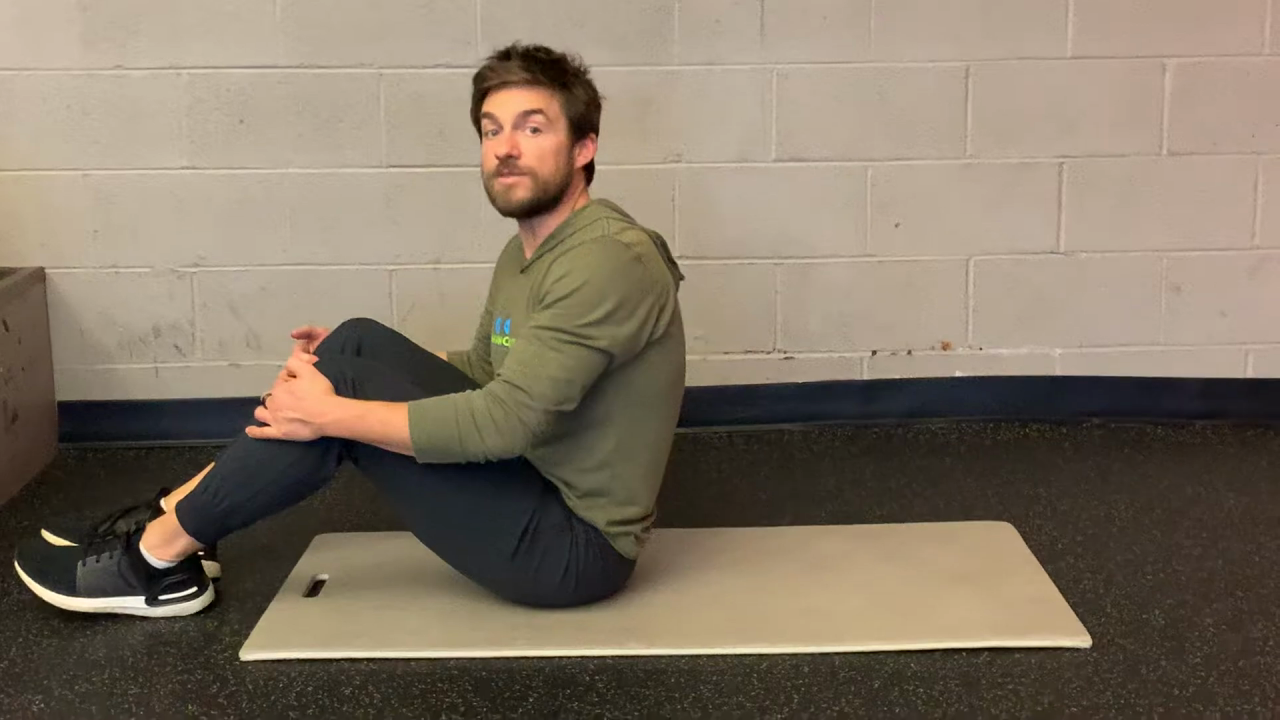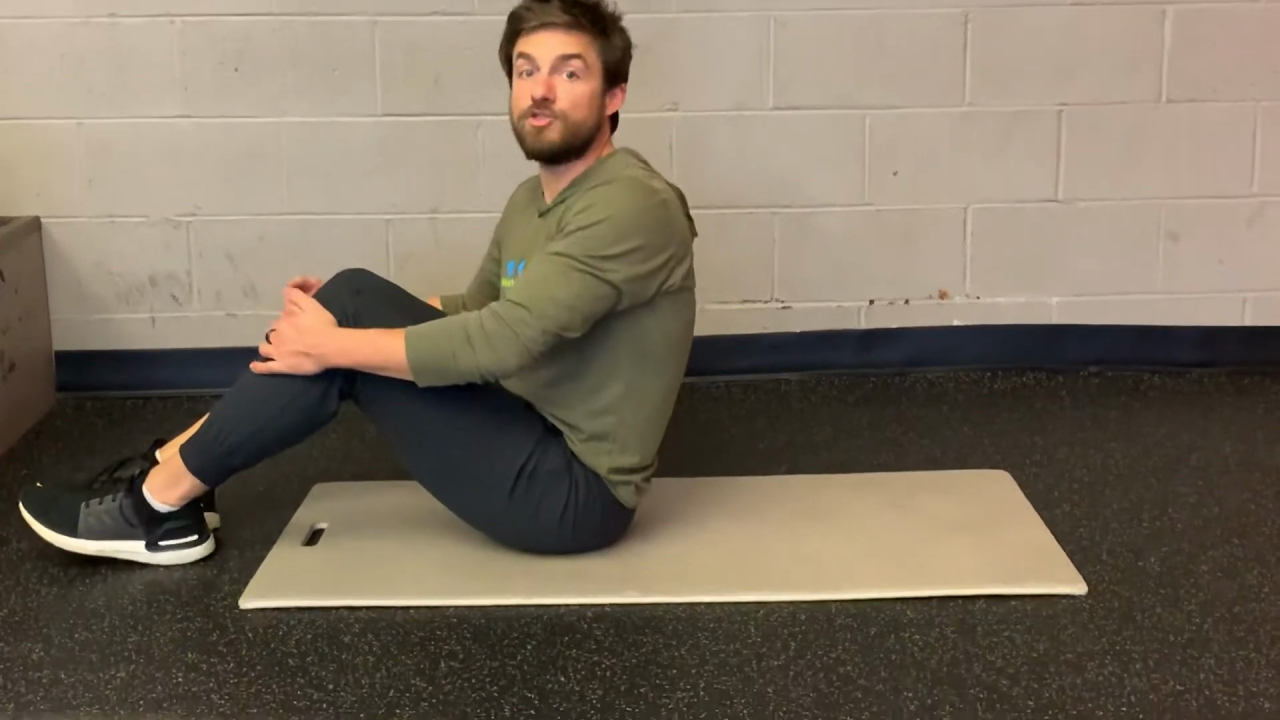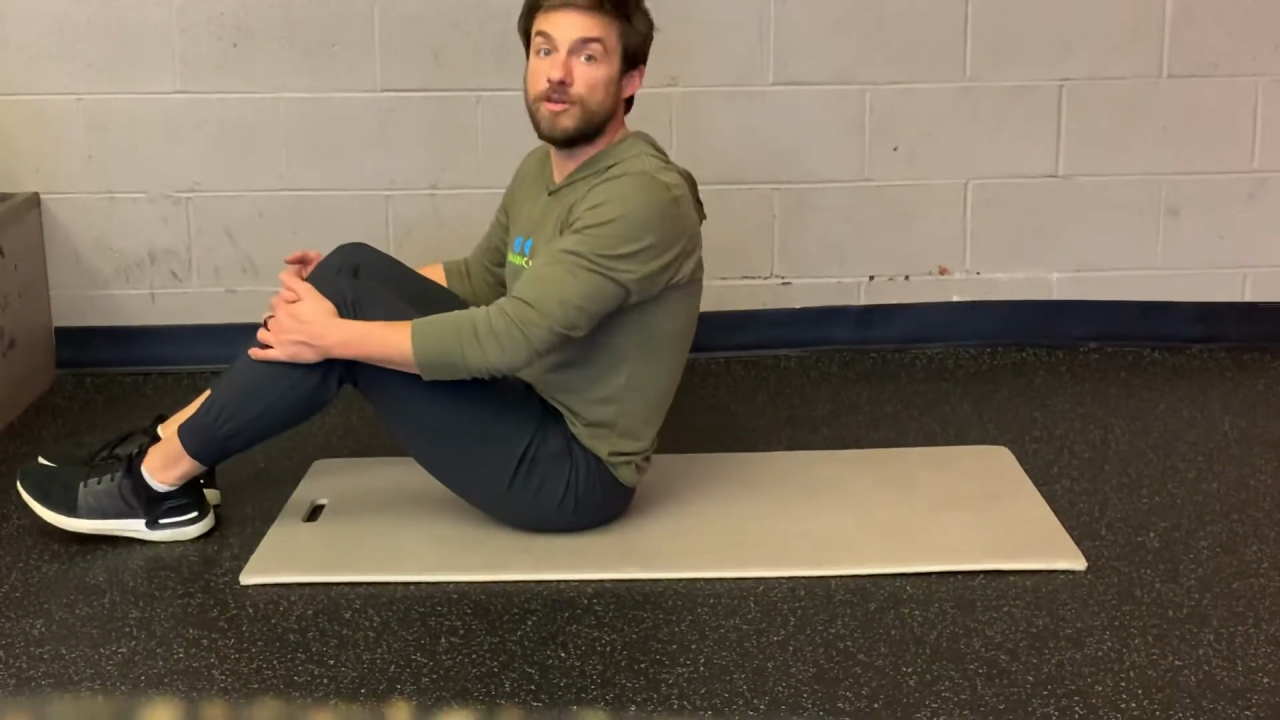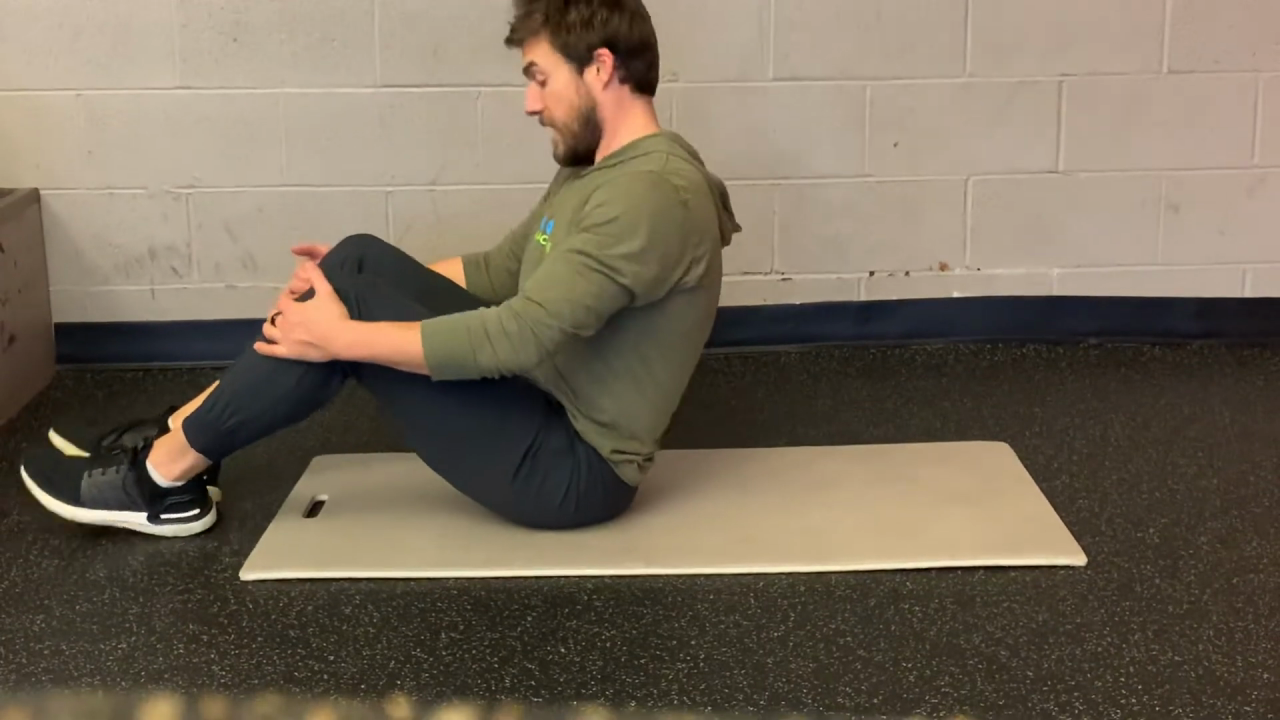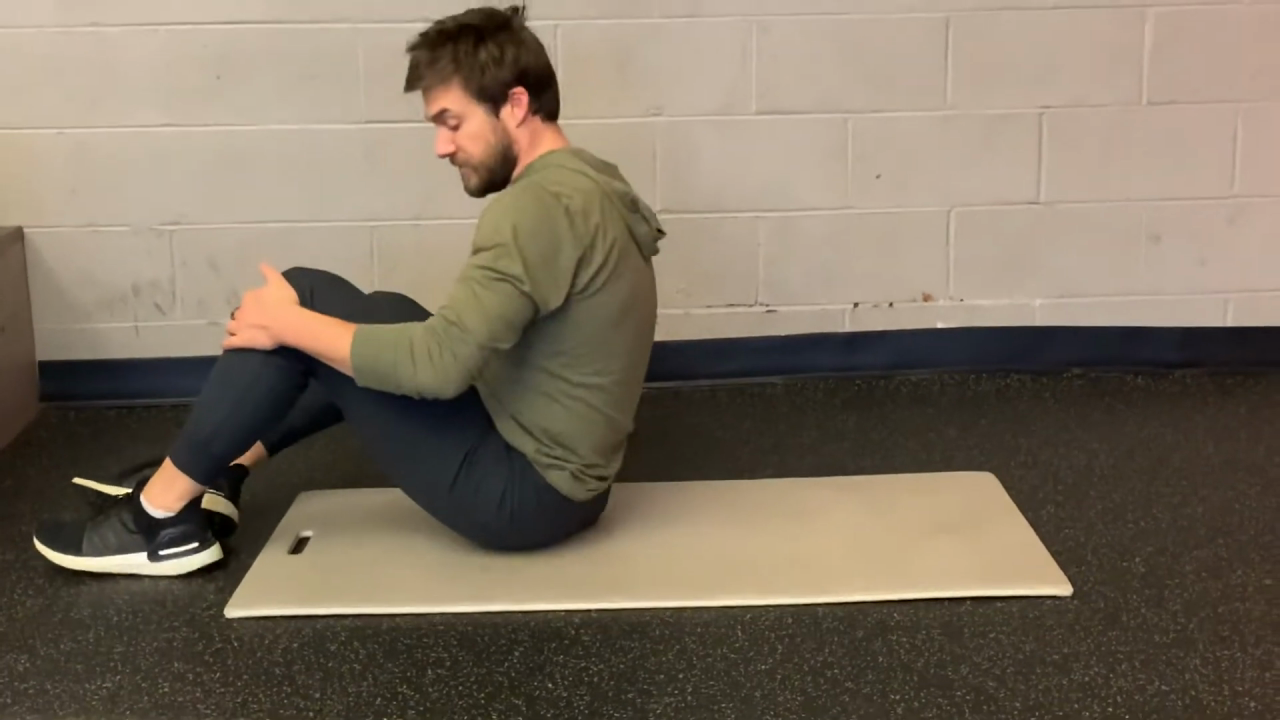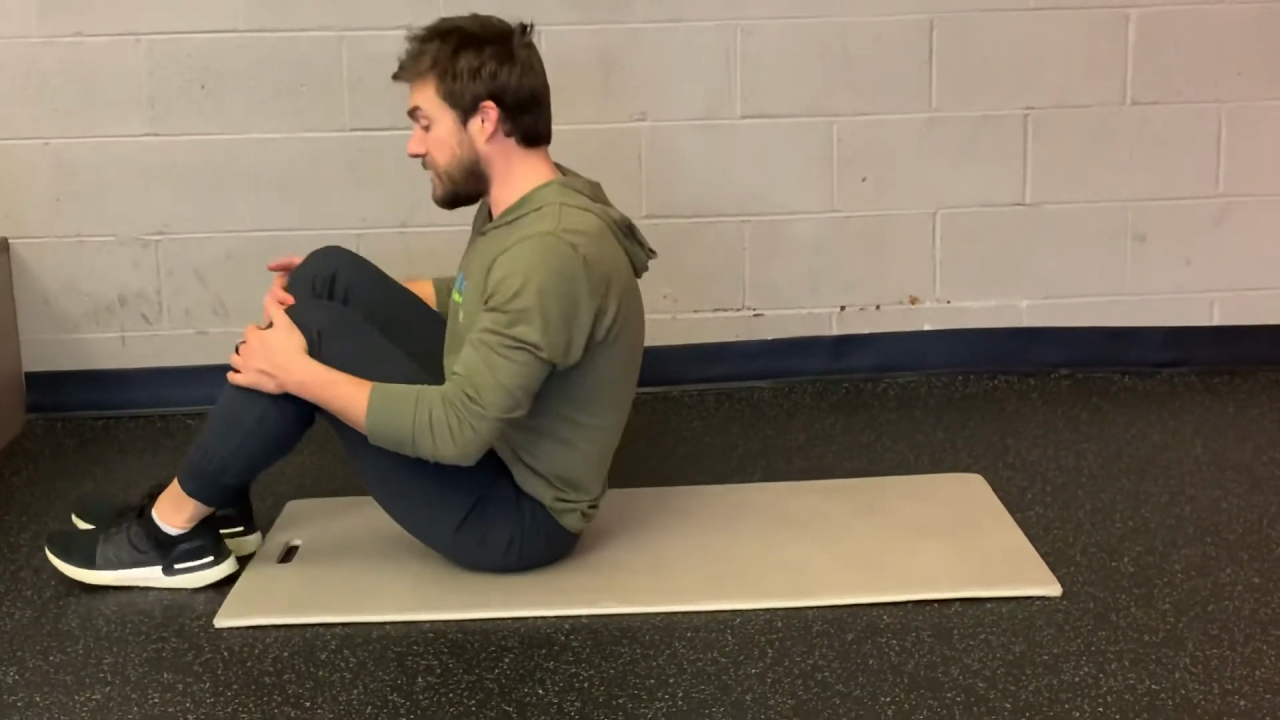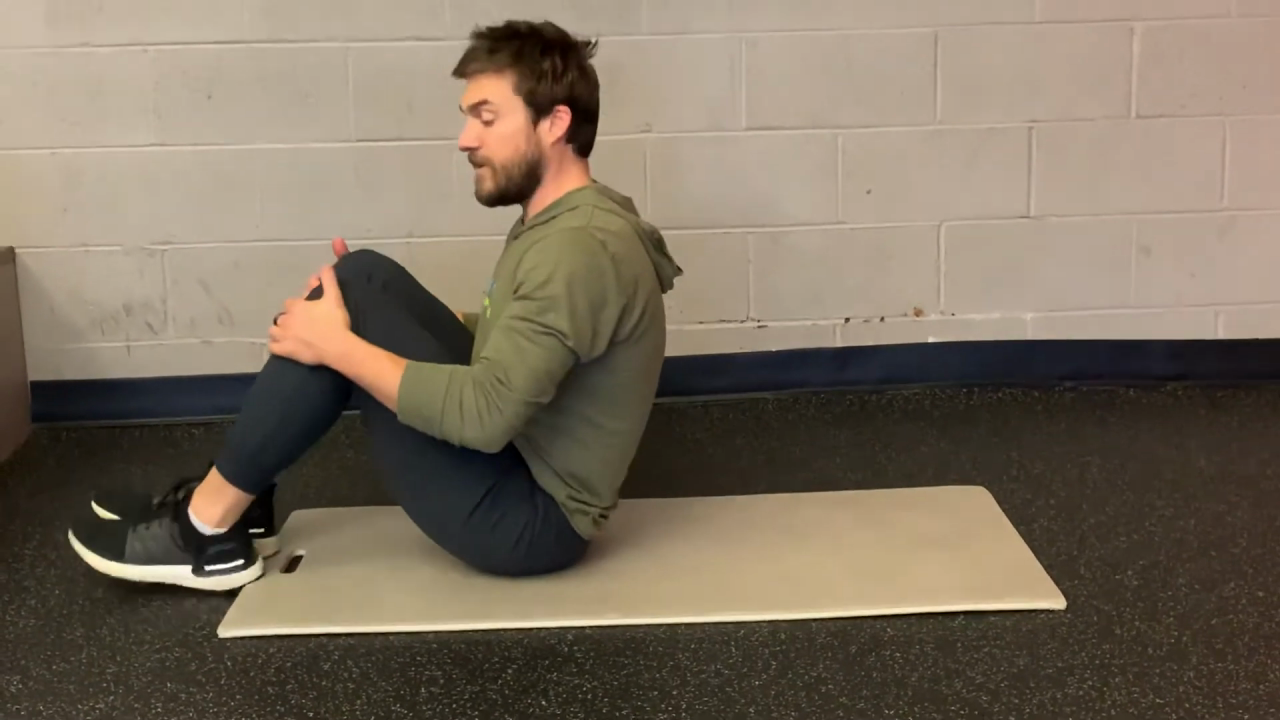
dt=0.7s
person 1, frame 1
left shoulder: (608, 260)
right shoulder: (526, 254)
left elbow: (505, 419)
right elbow: (486, 370)
left wrist: (331, 413)
right wrist: (346, 365)
left hip: (574, 546)
right hip: (540, 491)
left knee: (346, 390)
right knee: (360, 342)
left ankle: (155, 558)
right ankle: (176, 515)
person 1, frame 2
left shoulder: (632, 207)
right shoulder: (533, 200)
left elbow: (500, 340)
right elbow: (479, 309)
left wrist: (332, 345)
right wrist: (345, 315)
left hip: (574, 492)
right hip: (542, 439)
left knee: (344, 351)
right knee: (354, 295)
left ankle: (158, 502)
right ankle: (172, 466)
person 1, frame 3
left shoulder: (641, 199)
right shoulder: (543, 169)
left elbow: (508, 336)
right elbow: (481, 279)
left wrist: (334, 334)
right wrist: (345, 287)
left hip: (574, 472)
right hip: (540, 410)
left knee: (346, 308)
right knee: (353, 267)
left ankle: (157, 483)
right ankle: (176, 441)
person 1, frame 4
left shoulder: (651, 196)
right shoulder: (599, 166)
left elbow: (517, 337)
right elbow: (504, 271)
left wrist: (342, 336)
right wrist: (352, 277)
left hip: (573, 470)
right hip: (550, 408)
left knee: (349, 306)
right knee: (362, 258)
left ankle: (162, 478)
right ankle: (180, 435)
person 1, frame 5
left shoulder: (542, 205)
right shoulder: (580, 188)
left elbow: (440, 363)
left wrist: (291, 325)
left hip: (523, 492)
right hip: (559, 472)
left knee: (306, 296)
right knee: (380, 315)
left ankle: (164, 516)
right ankle: (216, 466)
person 1, frame 6
left shoulder: (554, 249)
right shoulder: (519, 203)
left elbow: (459, 431)
right elbow: (472, 305)
left wrist: (299, 372)
right wrist: (319, 299)
left hip: (515, 516)
right hip: (493, 439)
left knee: (313, 333)
right knee: (330, 273)
left ankle: (173, 530)
right ankle: (213, 495)
person 1, frame 7
left shoulder: (580, 248)
right shoulder: (557, 221)
left elbow: (484, 414)
right elbow: (498, 336)
left wrist: (337, 344)
right wrist: (362, 312)
left hip: (529, 520)
right hip: (521, 463)
left knee: (354, 308)
right knee: (365, 277)
left ankle: (209, 529)
right ankle: (238, 501)
